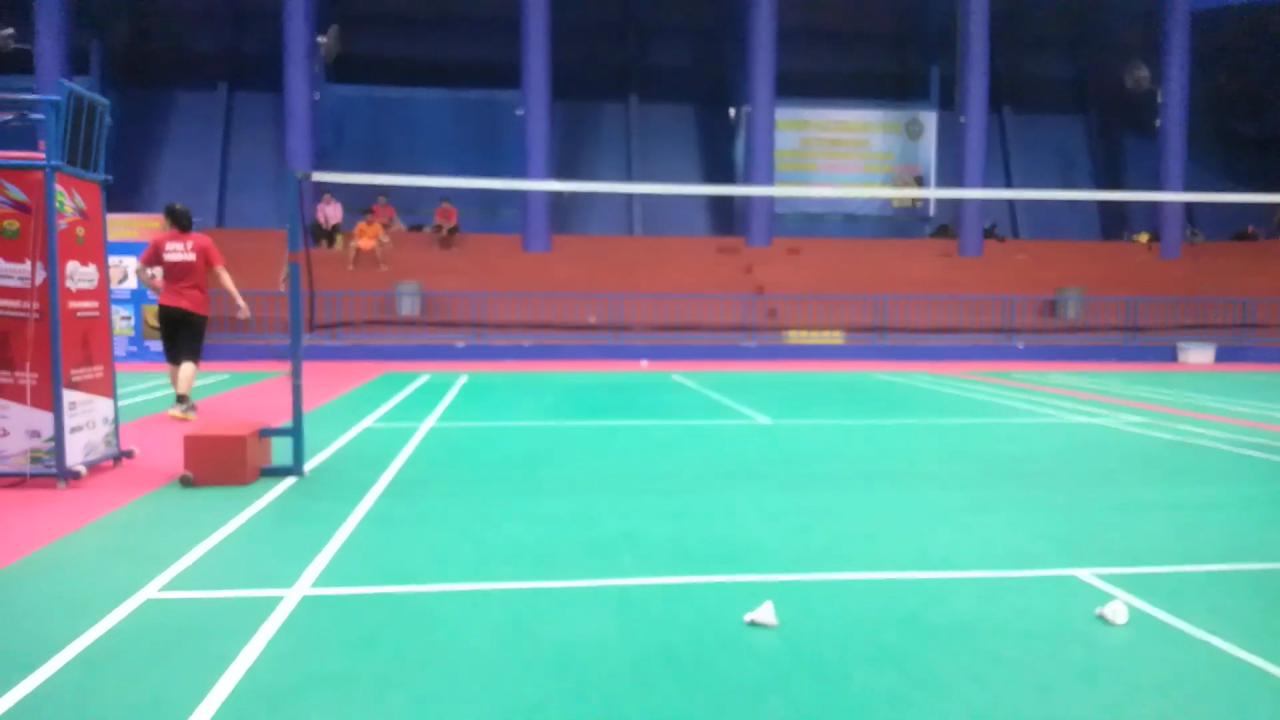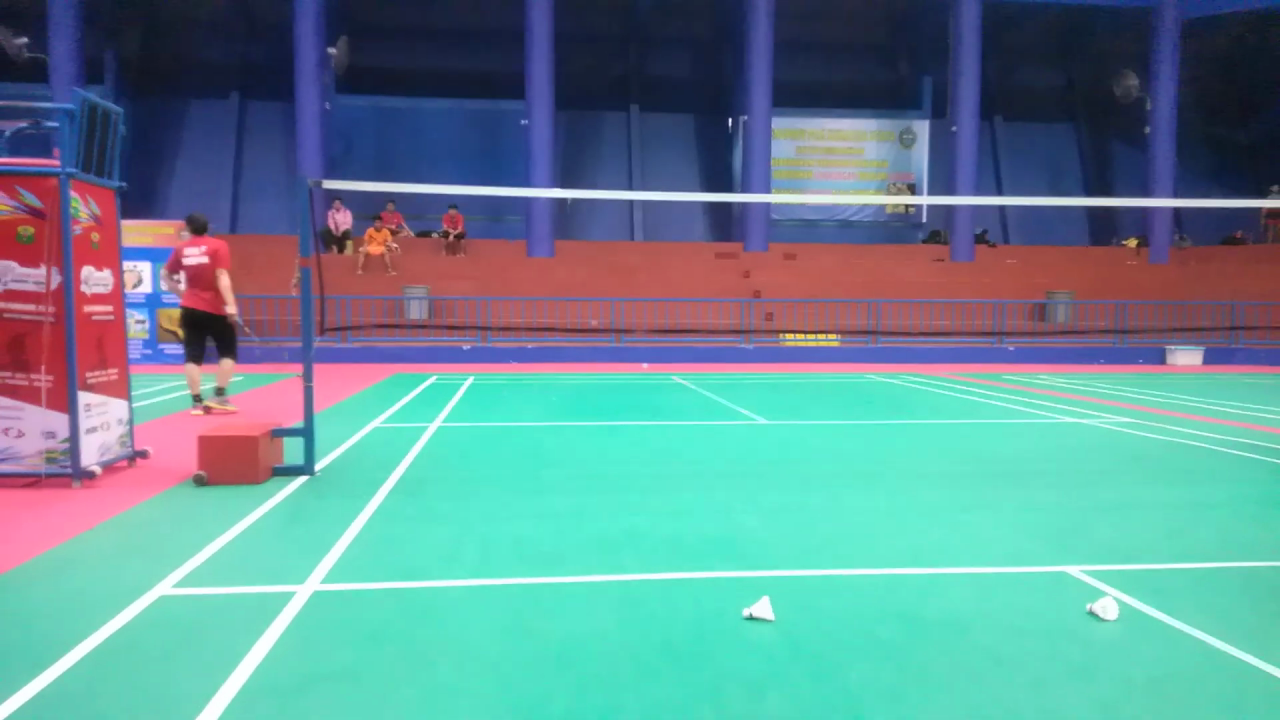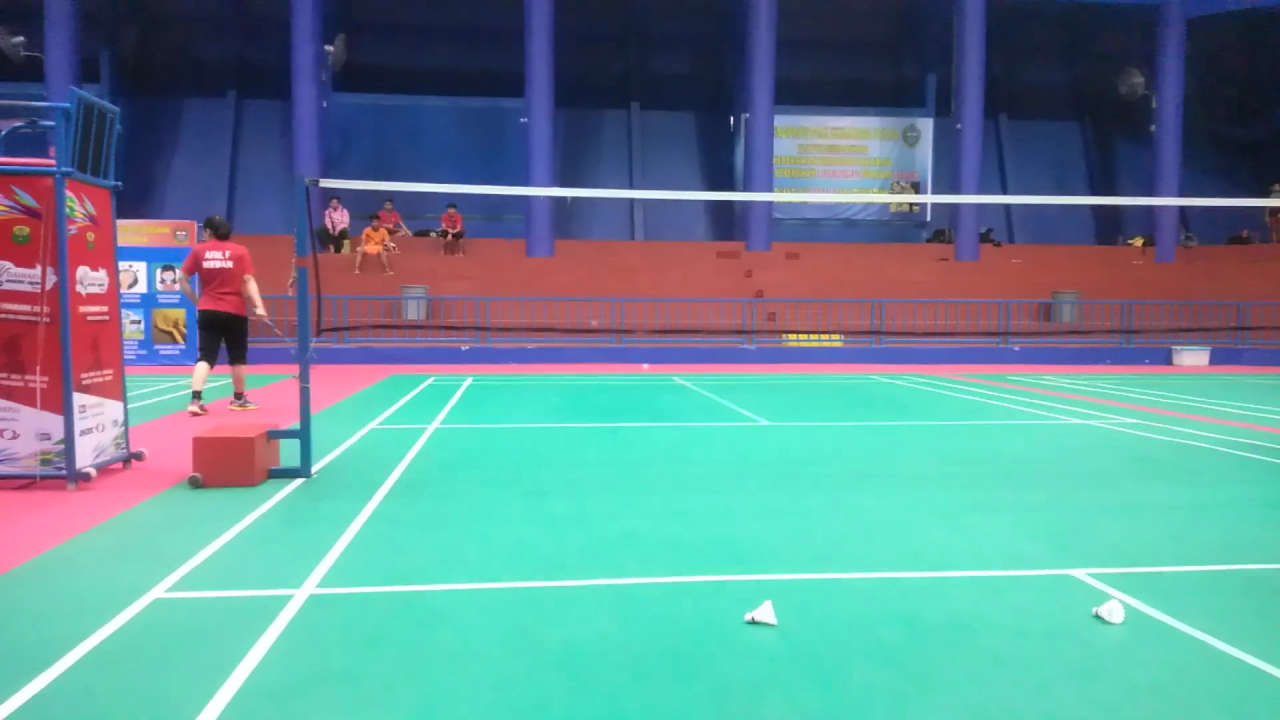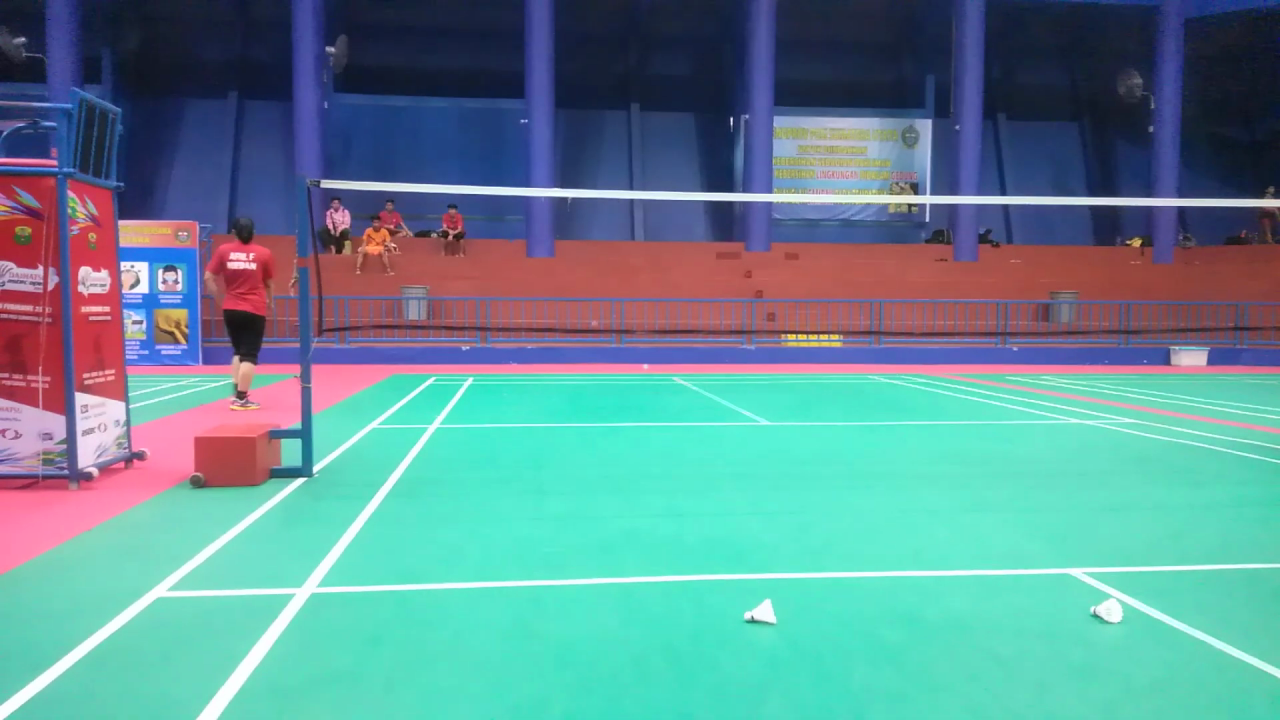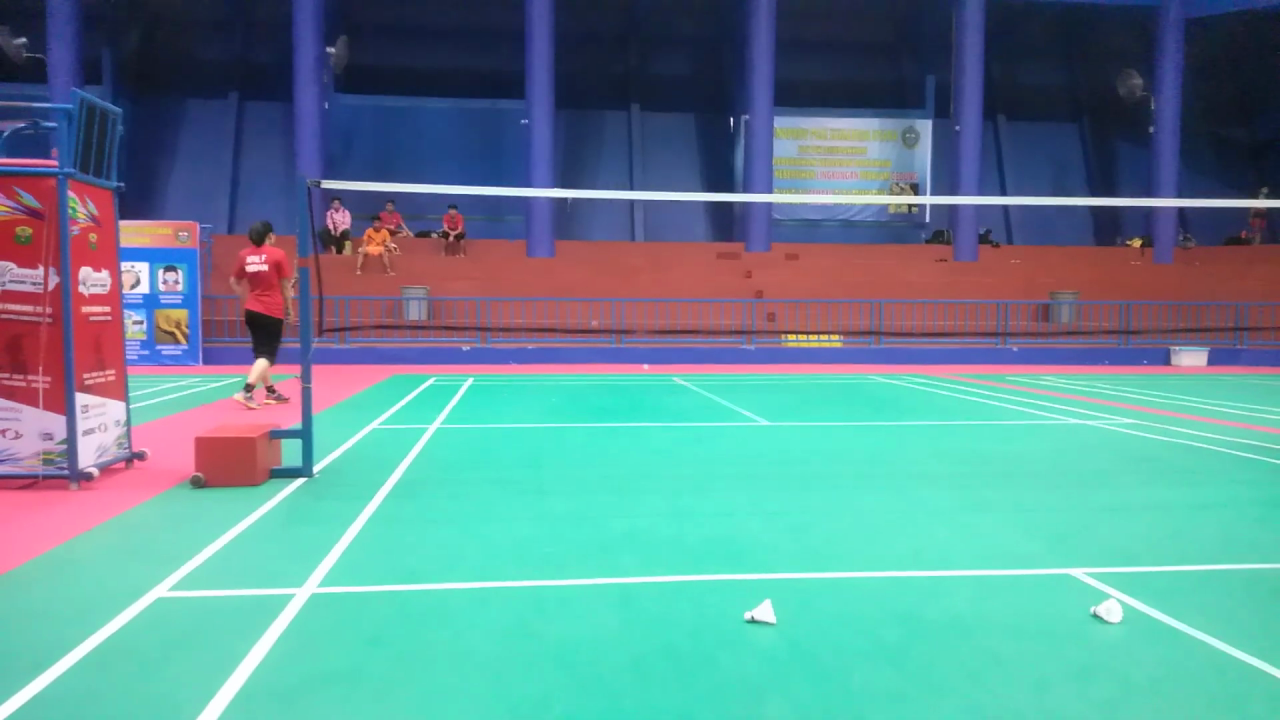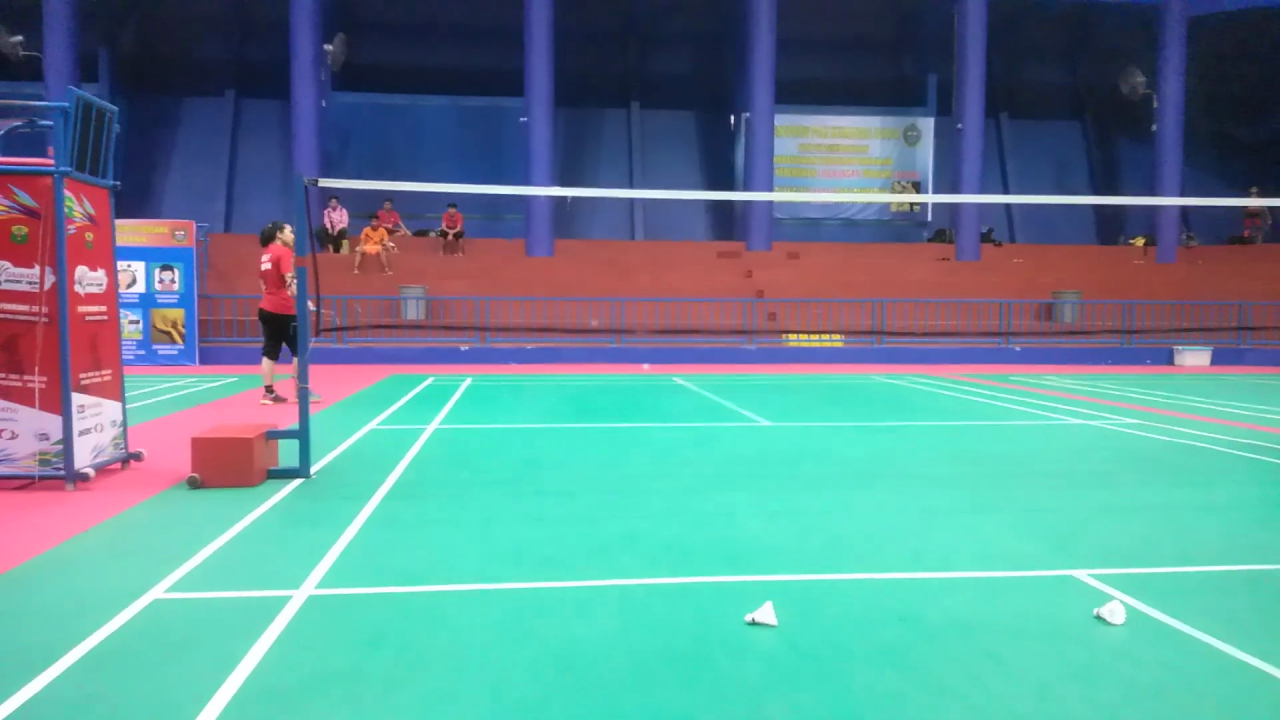
dt=0.4s
person 1, frame 1
left shoulder: (159, 241)
right shoulder: (203, 242)
left elbow: (140, 270)
right elbow: (220, 273)
left wrist: (159, 290)
right wrist: (238, 300)
left hip: (167, 307)
right hip: (195, 308)
left knee: (173, 357)
right knee: (189, 357)
left ankle: (183, 401)
right ankle: (181, 404)
person 1, frame 2
left shoulder: (181, 248)
right shoulder: (218, 245)
left elbow: (166, 276)
right elbow: (221, 276)
right wrist: (230, 304)
left hip: (190, 309)
right hip: (214, 309)
left knee: (193, 356)
right knee: (228, 352)
left ankle: (197, 402)
right ankle: (220, 396)
person 1, frame 3
left shoulder: (199, 250)
right shoulder: (240, 251)
left elbow: (182, 279)
right elbow: (248, 281)
left wrist: (196, 301)
right wrist: (259, 306)
left hip: (208, 311)
right hip: (235, 311)
left knee: (205, 357)
right knee: (237, 357)
left ankle: (195, 399)
right ankle: (239, 399)
person 1, frame 4
left shoulder: (223, 250)
right shoulder: (264, 253)
left elbow: (208, 278)
right elbow: (268, 284)
left wrist: (221, 299)
right wrist: (269, 302)
left hip: (231, 309)
right hip: (254, 311)
left knee: (239, 351)
right knee: (249, 355)
left ankle: (237, 390)
right ankle: (240, 398)
person 1, frame 5
left shoulder: (244, 255)
right shoulder: (278, 254)
left elbow: (234, 282)
right elbow: (286, 285)
right wrist: (289, 308)
left hip: (251, 310)
right hip: (271, 312)
left knee: (261, 352)
right knee: (266, 354)
left ankle: (271, 392)
right ankle: (246, 391)
person 1, frame 6
left shoulder: (266, 253)
right shoulder: (284, 252)
right elbow: (290, 279)
left hip: (266, 308)
right hip: (283, 310)
left knee: (270, 351)
right knee: (298, 349)
left ankle: (268, 392)
